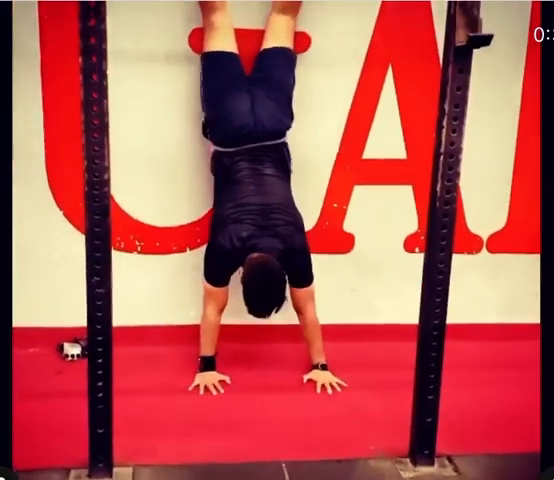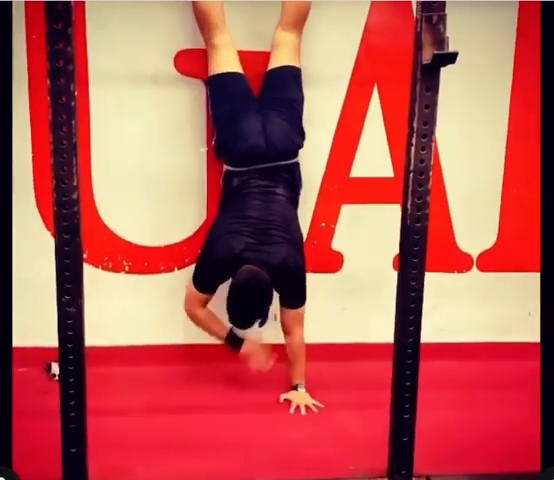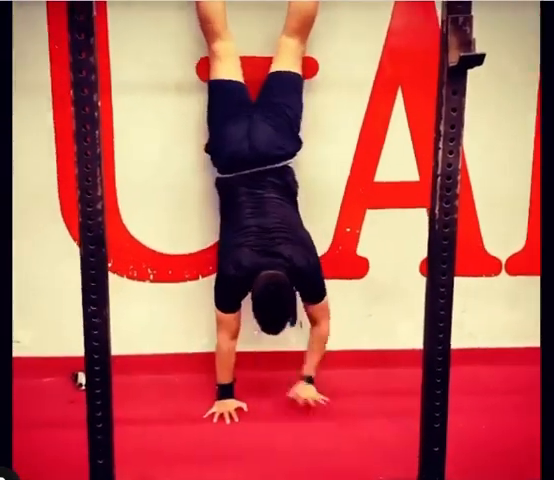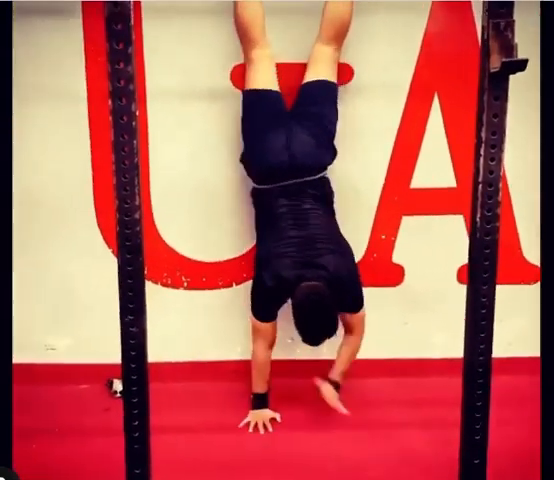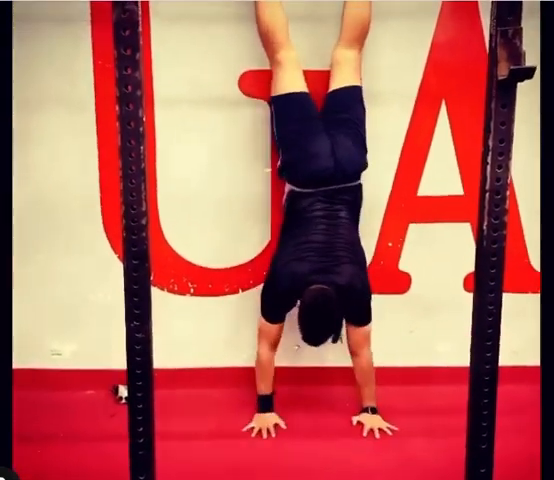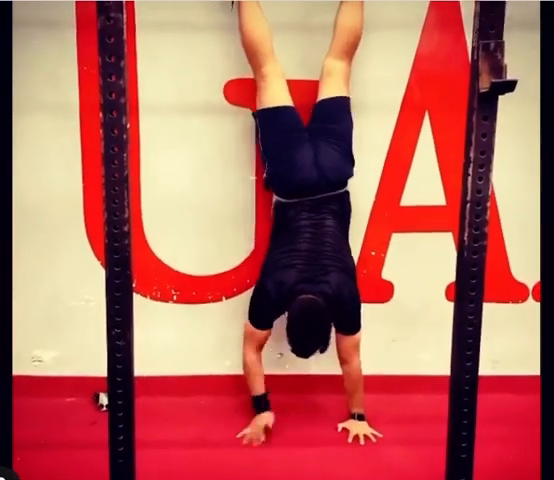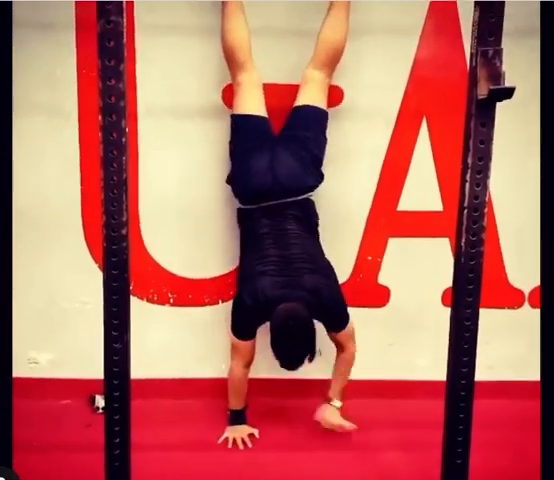
dt=0.7s
person 1, frame 1
left shoulder: (294, 243)
right shoulder: (224, 244)
left elbow: (306, 309)
right elbow: (213, 309)
left wrist: (322, 366)
right wrist: (205, 367)
left hip: (266, 131)
right hip: (232, 131)
person 1, frame 2
left shoulder: (288, 262)
right shoulder: (219, 253)
left elbow: (294, 330)
left wrist: (300, 386)
right wrist: (238, 342)
left hip: (279, 146)
right hip: (243, 147)
left knee: (287, 37)
right knee: (218, 40)
person 1, frame 3
left shoulder: (305, 262)
right shoulder: (233, 269)
right elbow: (226, 337)
left wrist: (307, 379)
right wrist: (223, 393)
left hip: (271, 149)
right hip: (236, 154)
left knee: (291, 40)
right knee: (221, 44)
person 1, frame 4
left shoulder: (342, 271)
right shoulder: (271, 278)
right elbow: (262, 345)
left wrist: (333, 381)
right wrist: (258, 404)
left hip: (307, 155)
right hip: (271, 160)
left knee: (326, 46)
right knee: (258, 50)
person 1, frame 5
left shoulder: (354, 284)
right shoulder: (283, 277)
left elbow: (360, 351)
right elbow: (266, 346)
left wrist: (371, 408)
right wrist: (264, 406)
left hip: (342, 165)
right hip: (308, 165)
left knee: (346, 55)
right knee: (284, 56)
person 1, frame 6
left shoulder: (343, 292)
right shoulder: (273, 288)
left elbow: (350, 361)
left wrist: (358, 416)
right wrist: (260, 407)
left hip: (328, 170)
right hip: (293, 175)
left knee: (336, 65)
right knee: (267, 69)
person 1, frame 7
left shoulder: (324, 293)
right shoulder: (251, 298)
left elbow: (347, 348)
right elbow: (240, 363)
left wrist: (333, 402)
right wrist: (235, 420)
left hip: (294, 177)
right hip: (258, 183)
left knee: (316, 74)
right knee: (246, 76)
